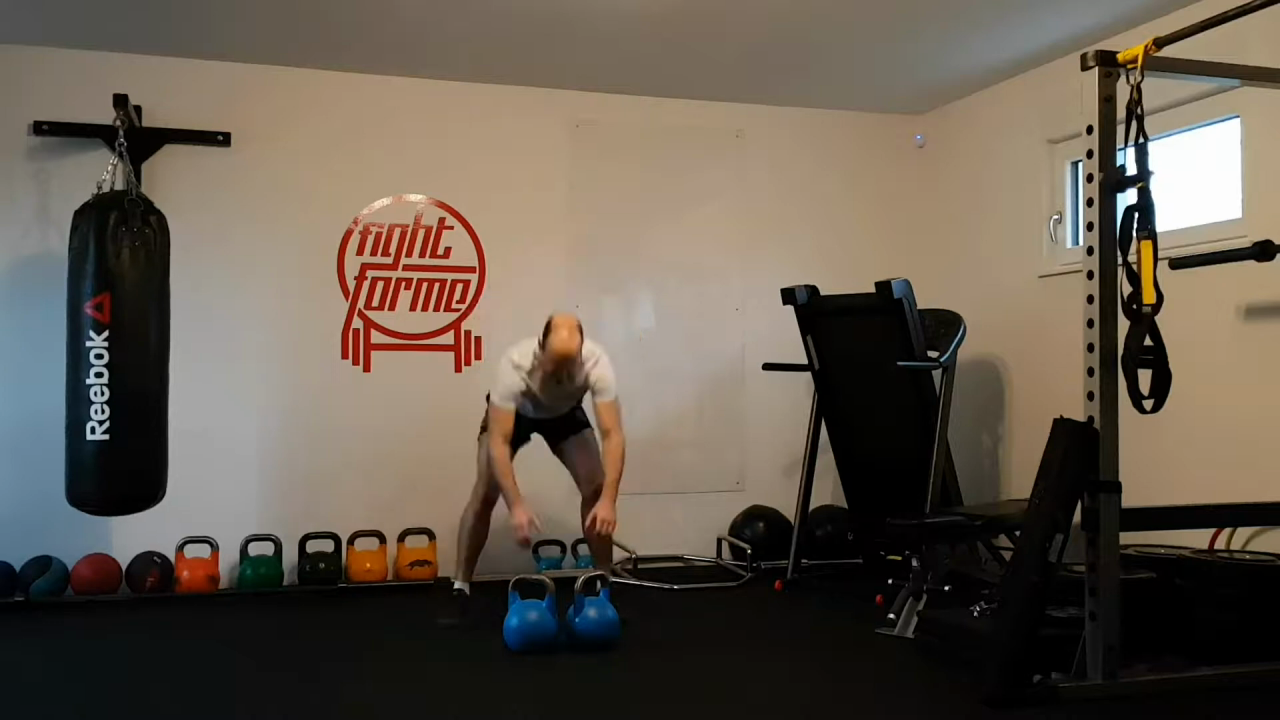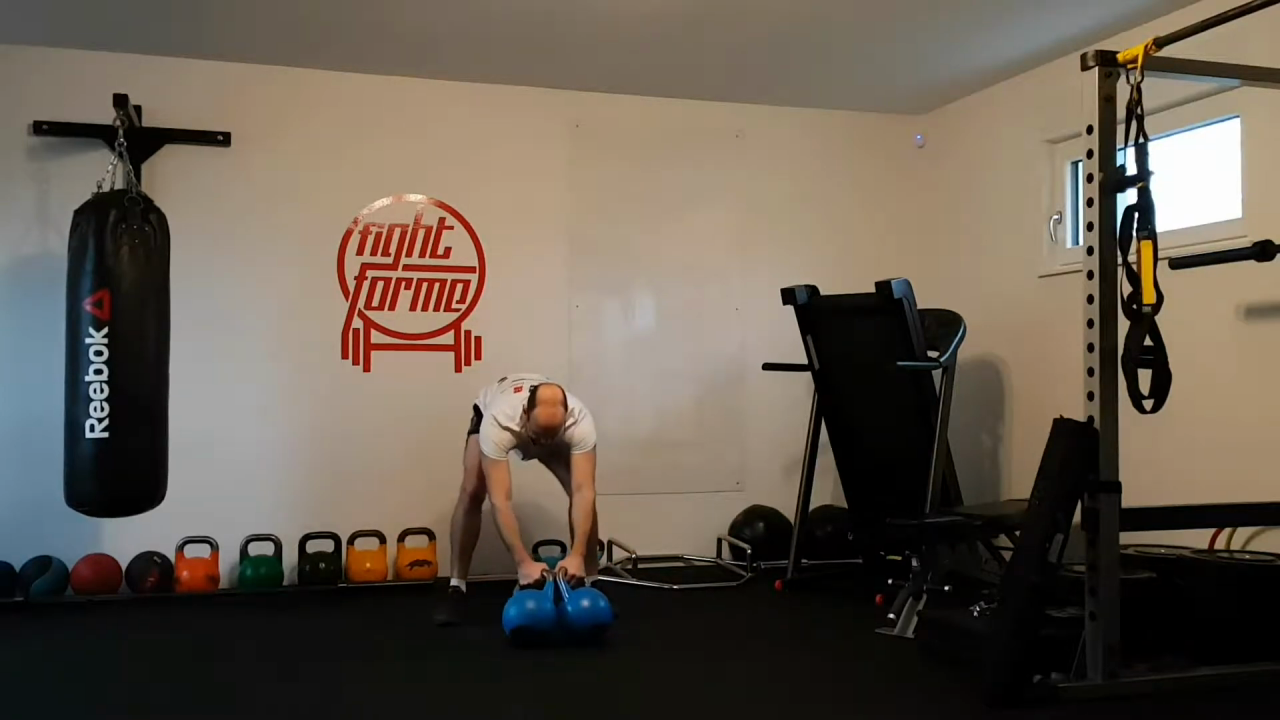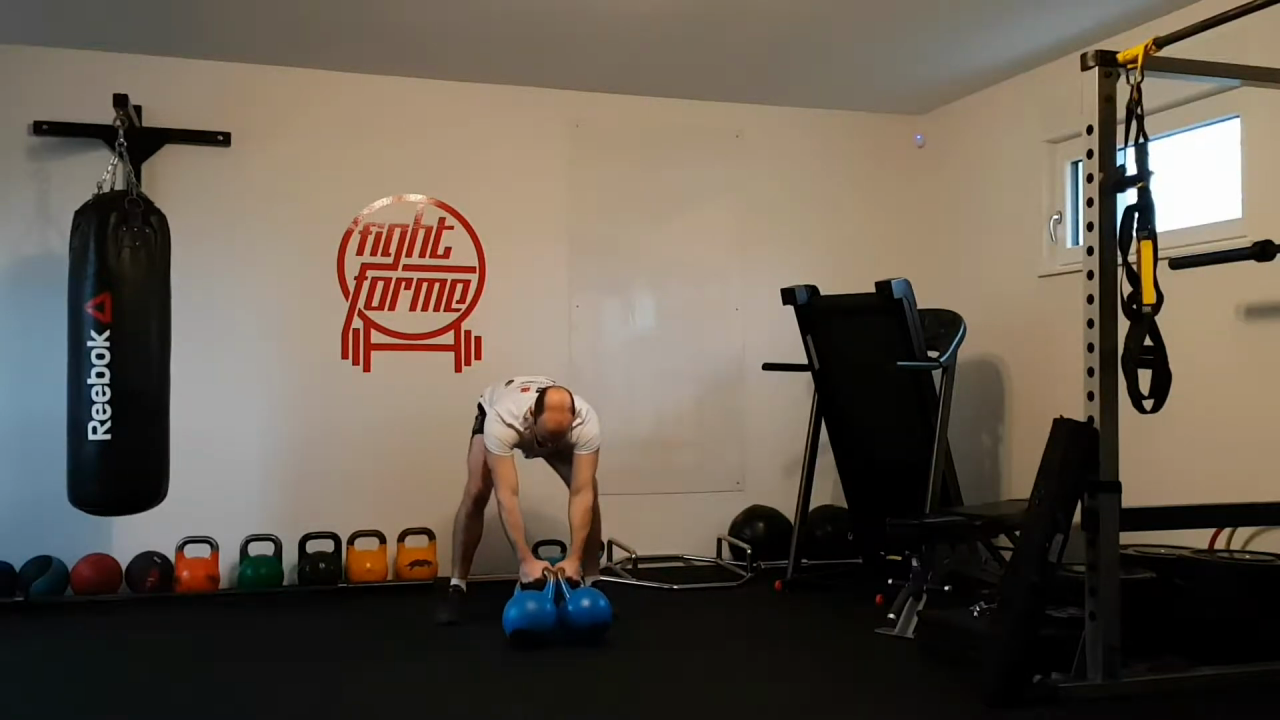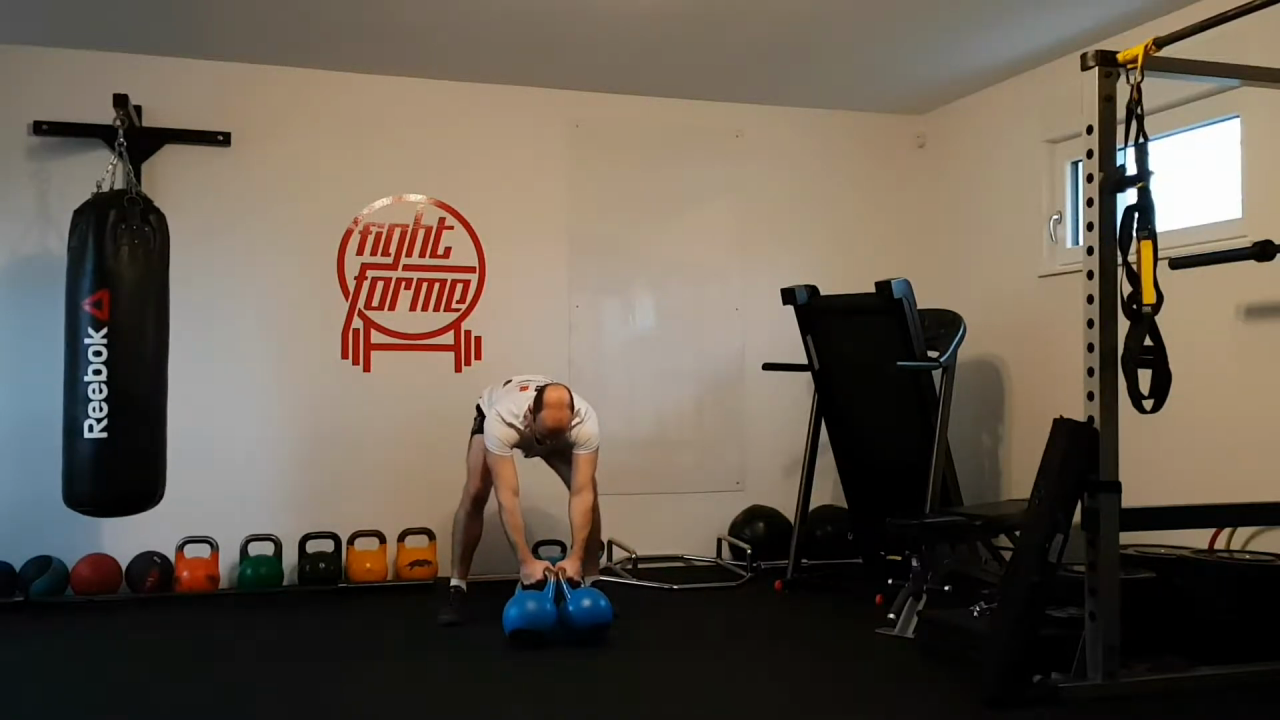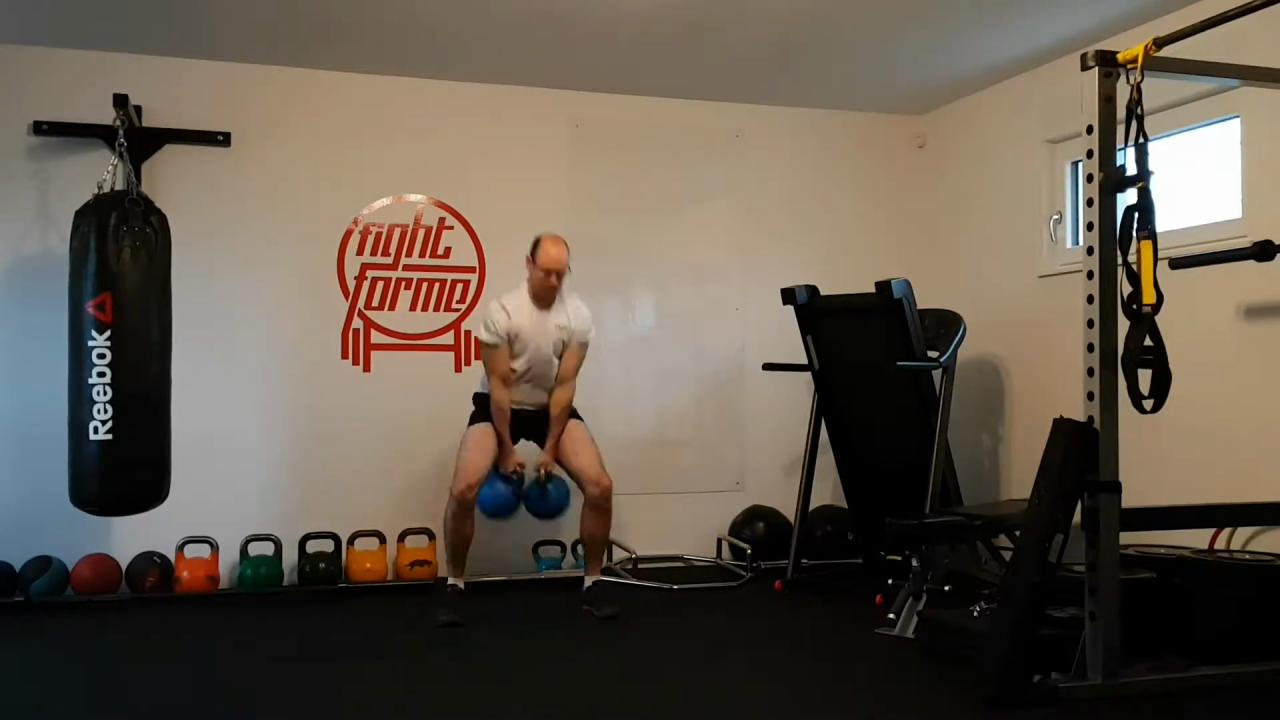
dt=1s
person 1, frame 1
left shoulder: (596, 364)
right shoulder: (514, 366)
left elbow: (612, 435)
right elbow: (498, 442)
left wrist: (608, 499)
right wrist: (516, 506)
left hip: (565, 414)
right hip: (513, 412)
left knee: (595, 490)
right knee: (485, 494)
right ankle: (460, 589)
person 1, frame 2
left shoulder: (580, 422)
right shoulder: (496, 423)
left elbow: (584, 492)
right elbow: (499, 499)
left wrist: (577, 555)
right wrist: (523, 561)
left hip: (549, 423)
right hip: (490, 409)
left knee: (580, 492)
right knee: (471, 493)
right ankle: (457, 589)
person 1, frame 3
left shoulder: (586, 423)
right shoulder: (501, 421)
left elbow: (582, 493)
right elbow: (507, 495)
left wrist: (574, 558)
right wrist: (526, 559)
left hip: (554, 425)
left knee: (590, 490)
right knee: (476, 493)
left ankle: (593, 584)
right ankle: (456, 588)
person 1, frame 4
left shoulder: (585, 422)
right shoulder: (501, 420)
left elbow: (582, 492)
right elbow: (507, 495)
left wrist: (575, 557)
right wrist: (526, 560)
right hip: (492, 410)
left knee: (589, 490)
right knee: (475, 493)
left ankle: (591, 582)
right ankle: (457, 589)
person 1, frame 5
left shoulder: (578, 314)
right shoulder: (502, 311)
left elbow: (564, 384)
right elbow: (498, 385)
left wrist: (550, 448)
right wrist: (505, 451)
left hip: (552, 407)
right hip: (501, 407)
left knee: (599, 485)
right knee: (463, 490)
left ankle: (593, 584)
right ankle: (455, 586)
